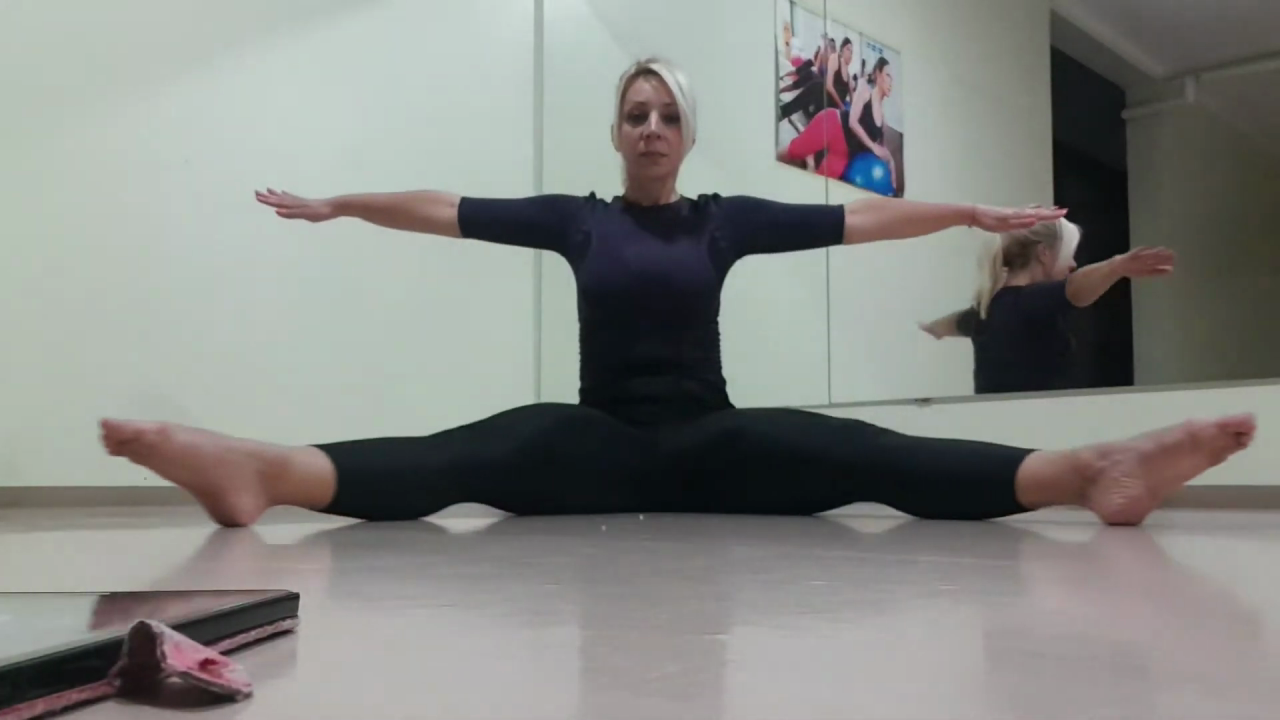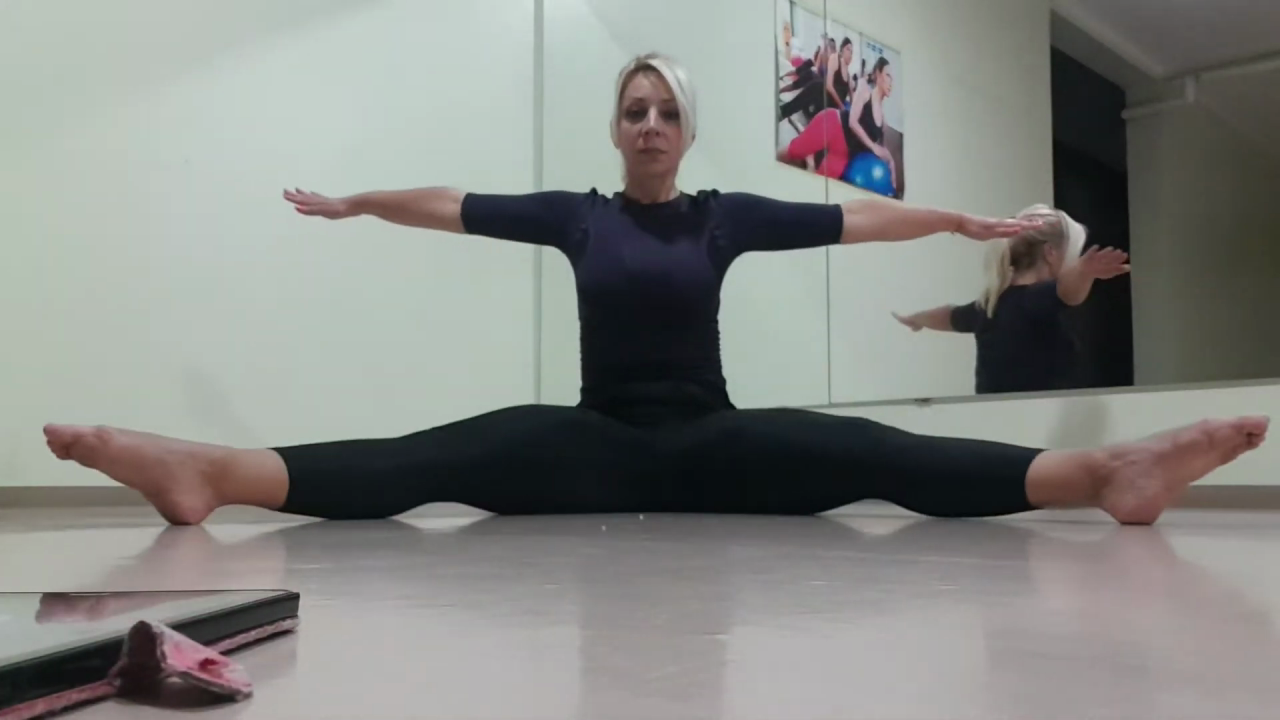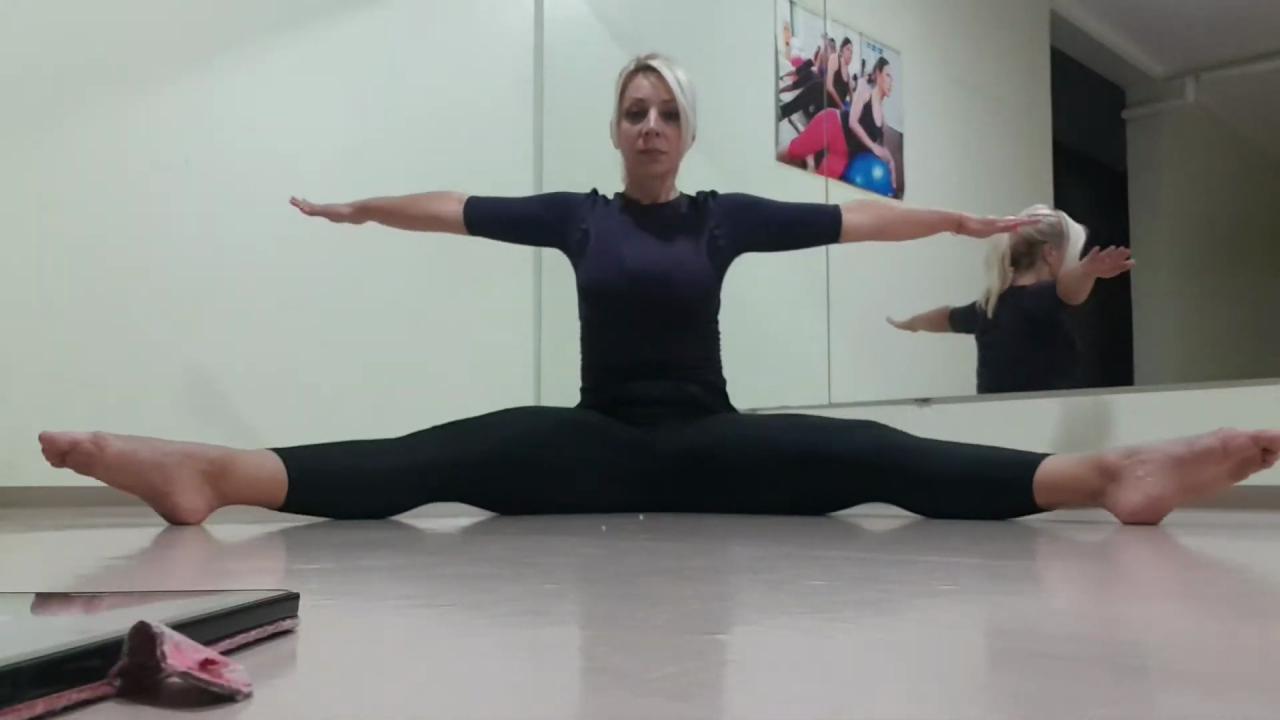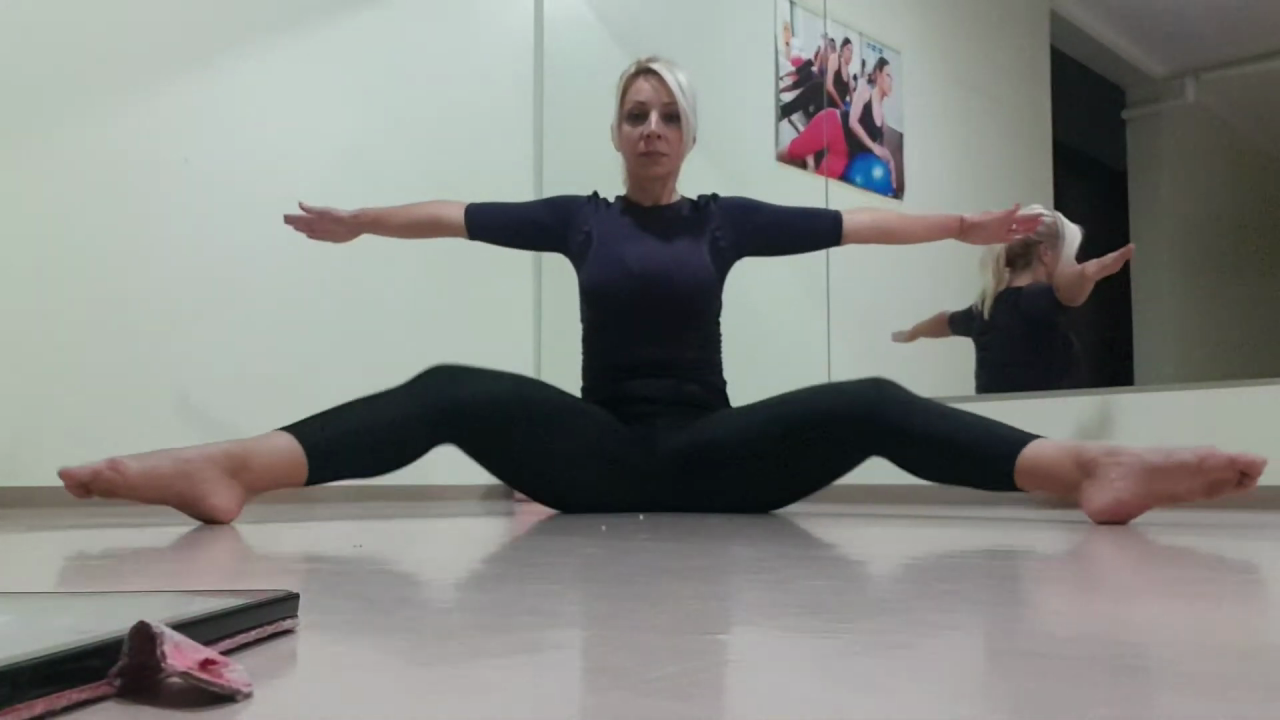
dt=0.2s
person 1, frame 1
left shoulder: (724, 220)
right shoulder: (577, 218)
left elbow: (860, 217)
right elbow: (446, 210)
left wrist: (977, 212)
right wrist: (333, 204)
left hip: (708, 443)
right hip: (605, 443)
left knee: (857, 451)
right knee: (472, 451)
left ankle: (1089, 473)
right ankle: (264, 472)
person 1, frame 2
left shoulder: (724, 216)
right shoulder: (575, 214)
left elbow: (856, 218)
right elbow: (450, 205)
left wrist: (968, 221)
right wrist: (350, 202)
left hip: (706, 445)
right hip: (602, 446)
left knee: (870, 454)
right knee: (448, 455)
left ankle: (1105, 475)
right ankle: (209, 475)
person 1, frame 3
left shoulder: (724, 216)
right shoulder: (576, 214)
left elbow: (850, 218)
right elbow: (458, 209)
left wrist: (961, 219)
right wrist: (360, 208)
left hip: (706, 447)
right hip: (601, 447)
left knee: (872, 455)
right knee: (446, 453)
left ankle: (1111, 474)
right ankle: (206, 475)
person 1, frame 4
left shoulder: (726, 219)
right shoulder: (577, 217)
left elbow: (857, 224)
right elbow: (454, 216)
left wrist: (965, 225)
right wrist: (356, 221)
left hip: (708, 452)
right hip: (601, 455)
left knee: (871, 407)
right knee: (451, 394)
left ankle: (1094, 471)
right ankle: (227, 469)
person 2, frame 1
left shoulder: (990, 306)
right shoulder: (1032, 302)
left elbow: (955, 322)
right elbow: (1077, 289)
left wrist: (935, 327)
right wrist: (1118, 266)
person 2, frame 2
left shoulder: (992, 304)
right shoulder: (1037, 300)
left elbow: (949, 315)
right elbow: (1067, 289)
left wrist: (914, 319)
right wrist: (1084, 270)
person 2, frame 3
left shoulder: (990, 306)
right shoulder: (1036, 300)
left elbow: (946, 316)
right elbow: (1068, 288)
left wrist: (911, 323)
right wrist: (1086, 272)
person 2, frame 4
left shoulder: (988, 307)
right shoulder: (1034, 301)
left elbow: (946, 321)
right elbow: (1067, 289)
left wrist: (911, 333)
right wrist: (1090, 272)
